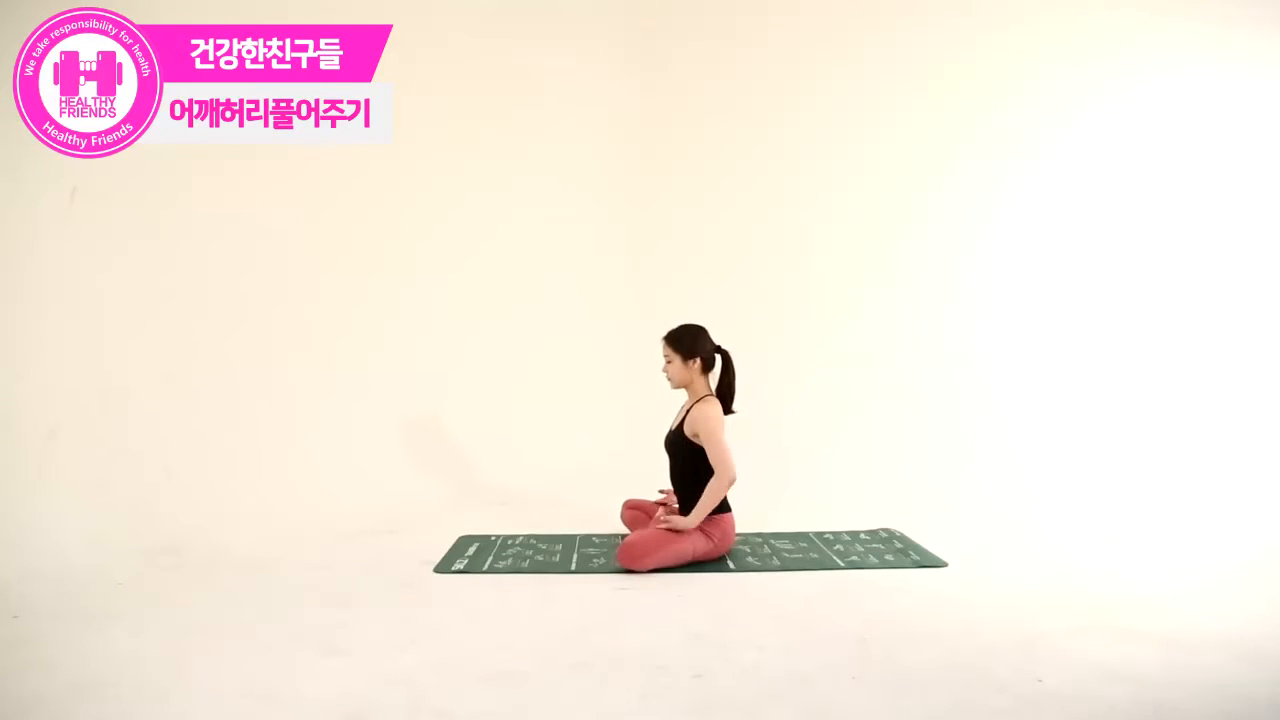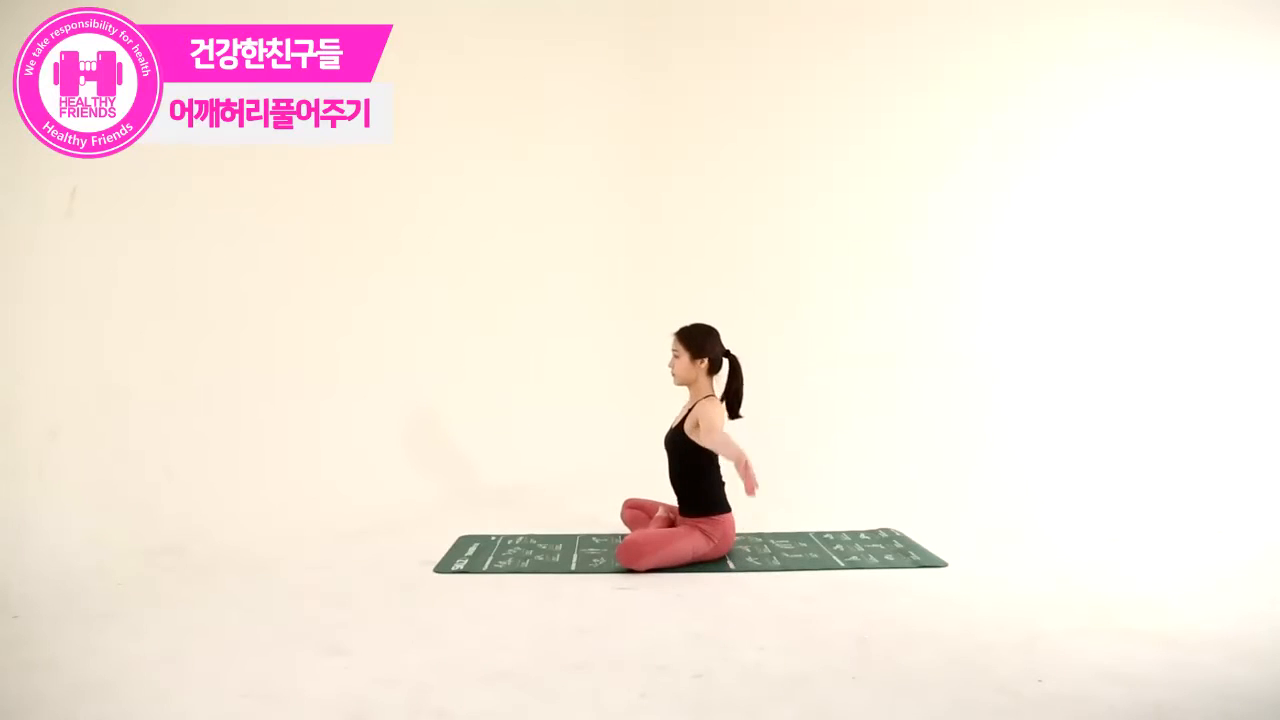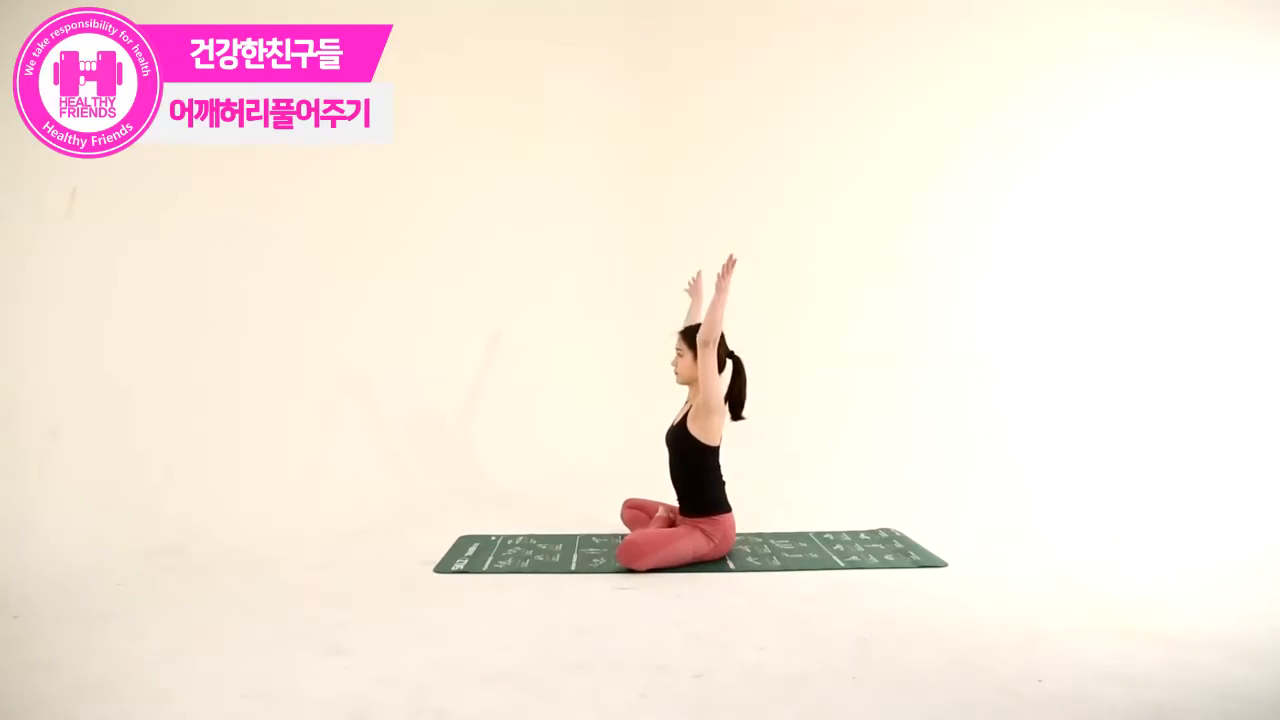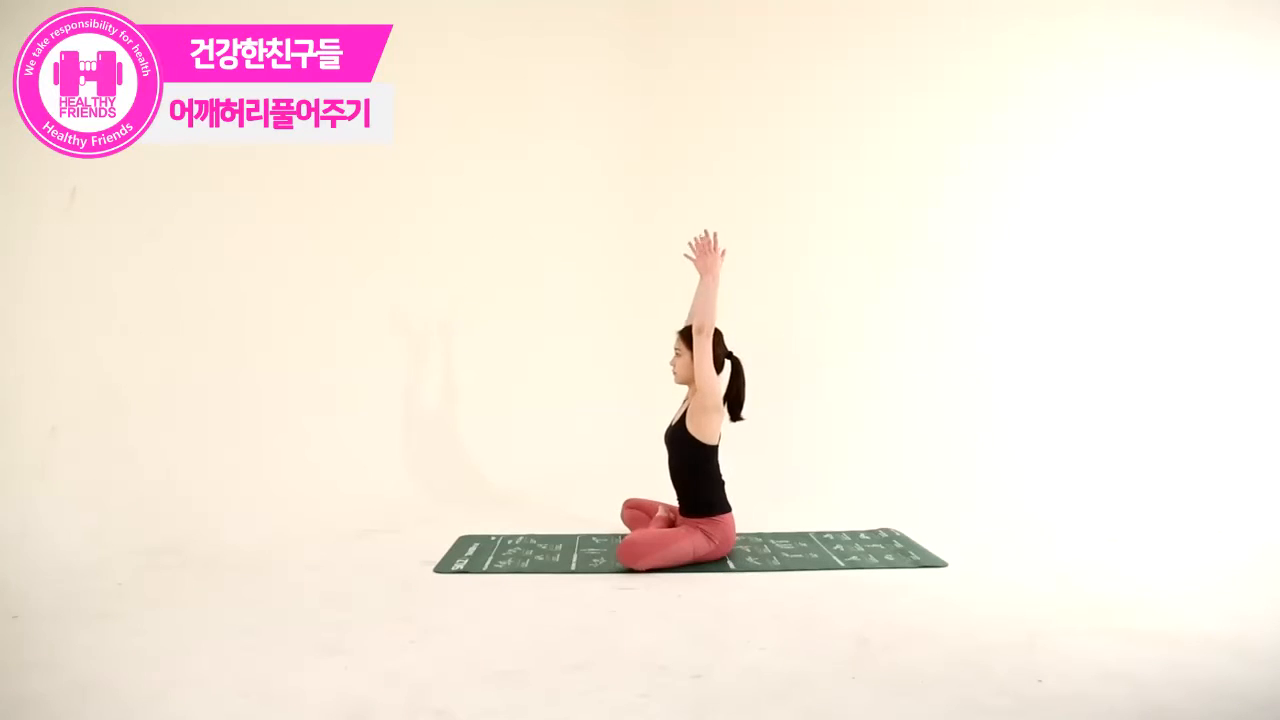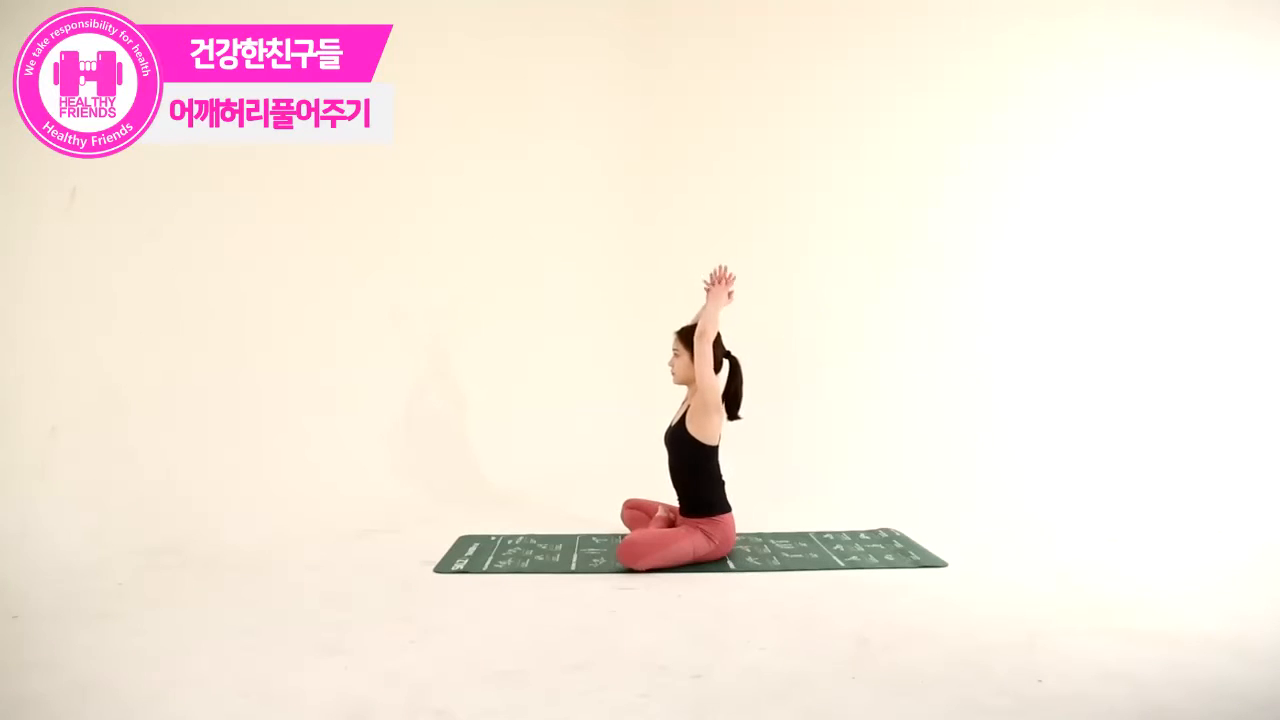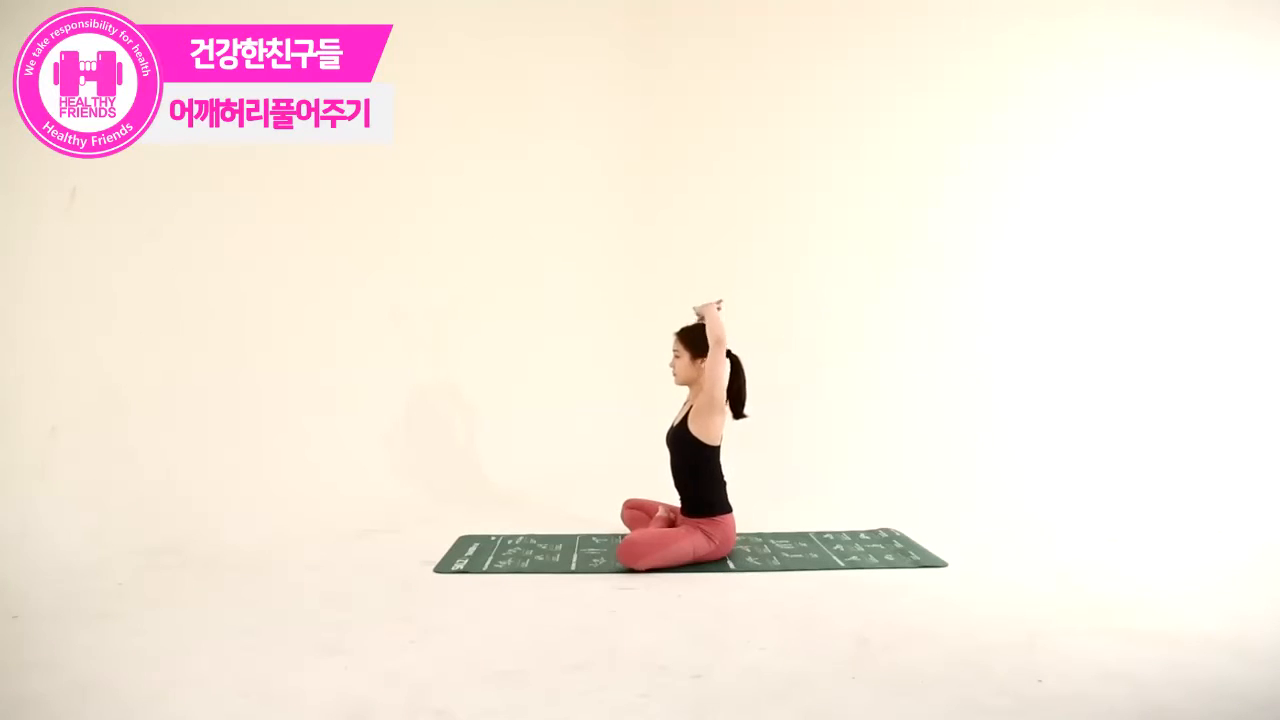
dt=0.4s
person 1, frame 1
left shoulder: (705, 411)
right shoulder: (693, 406)
left elbow: (726, 474)
left wrist: (691, 520)
right wrist: (679, 496)
left hip: (710, 528)
right hip: (693, 516)
left knee: (629, 553)
right knee: (631, 508)
person 1, frame 2
left shoulder: (708, 409)
right shoulder: (695, 404)
left elbow: (715, 437)
left wrist: (738, 457)
left hip: (710, 528)
right hip: (691, 516)
left knee: (629, 552)
right knee: (631, 508)
person 1, frame 3
left shoulder: (710, 407)
right shoulder: (695, 401)
left elbow: (706, 342)
right elbow: (698, 341)
left wrist: (721, 292)
right wrist: (695, 301)
left hip: (711, 529)
right hip: (691, 517)
left knee: (629, 553)
right knee: (630, 508)
person 1, frame 4
left shoulder: (708, 402)
right shoulder: (694, 397)
left elbow: (703, 332)
right elbow: (695, 329)
left wrist: (712, 276)
right wrist: (704, 276)
left hip: (711, 529)
right hip: (692, 517)
left knee: (630, 553)
right knee: (631, 508)
person 1, frame 5
left shoulder: (709, 403)
right shoulder: (693, 398)
left elbow: (703, 338)
right elbow: (696, 335)
left wrist: (716, 301)
right wrist: (714, 301)
left hip: (712, 529)
right hip: (692, 517)
left knee: (629, 552)
right knee: (631, 508)
person 1, frame 6
left shoulder: (712, 405)
right shoulder: (695, 398)
left elbow: (718, 341)
right elbow: (694, 340)
left wrist: (709, 311)
right wrist: (702, 315)
left hip: (712, 529)
right hip: (691, 516)
left knee: (630, 552)
right knee: (631, 508)
